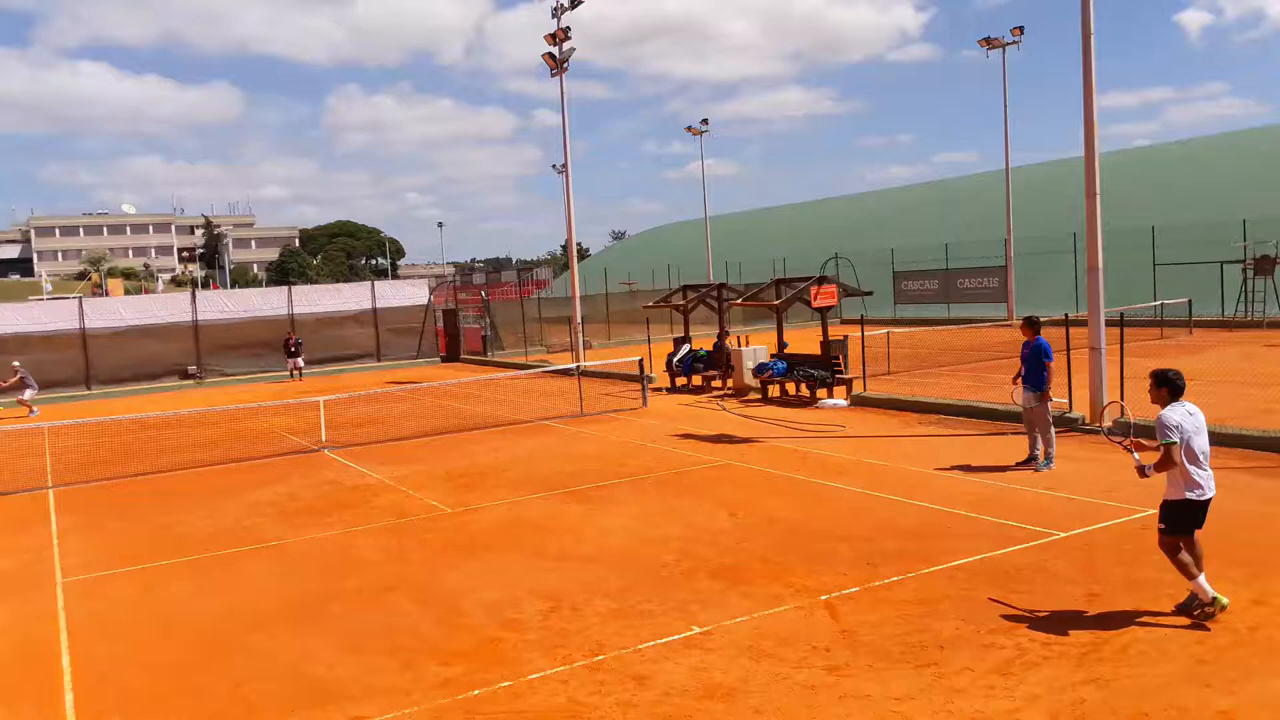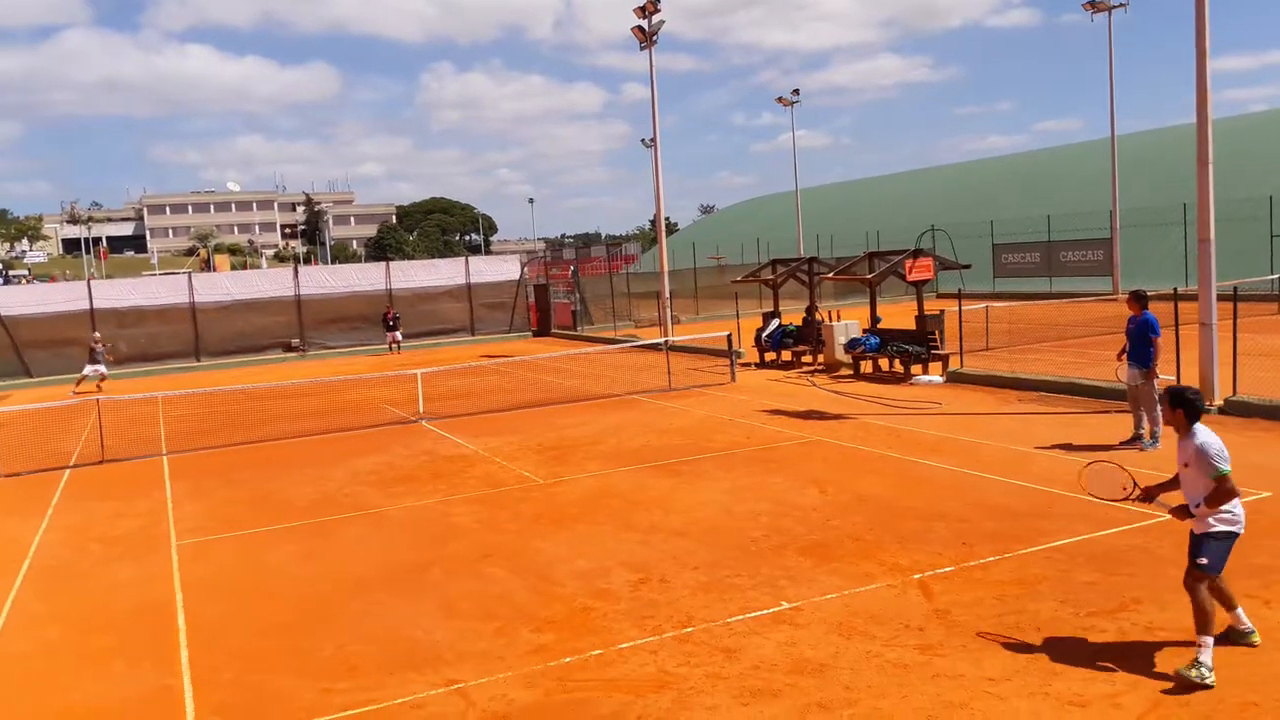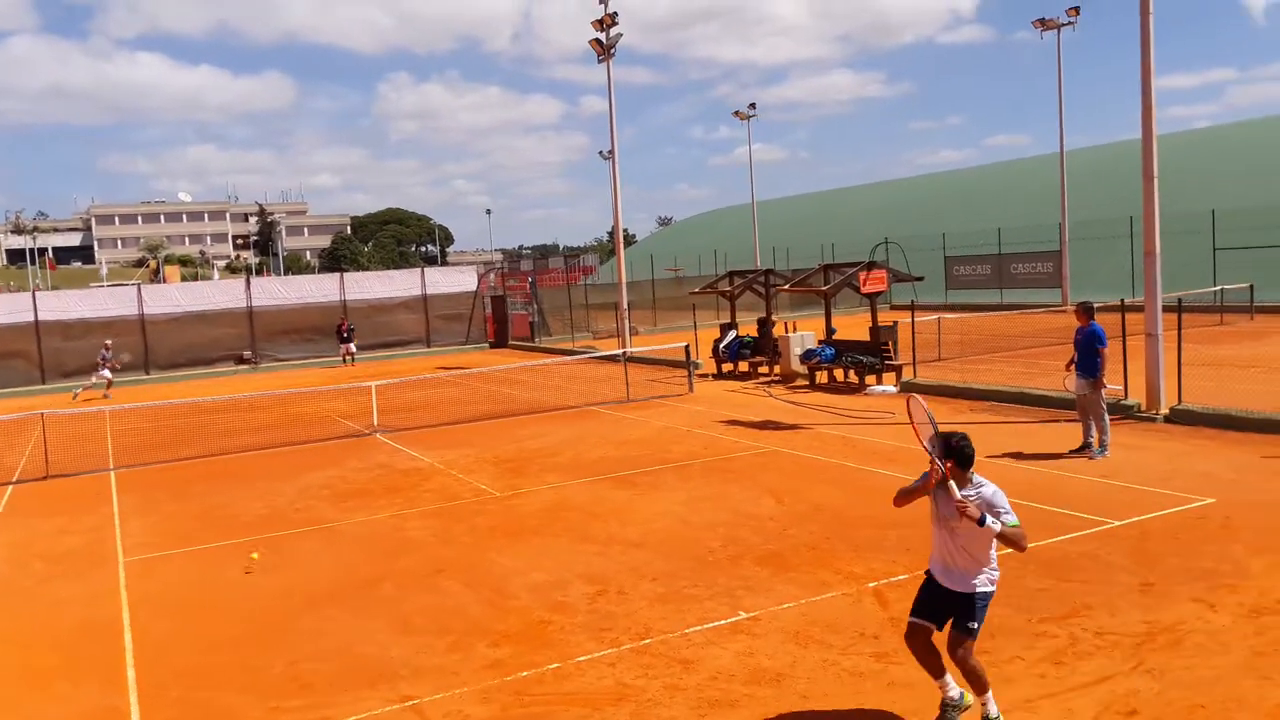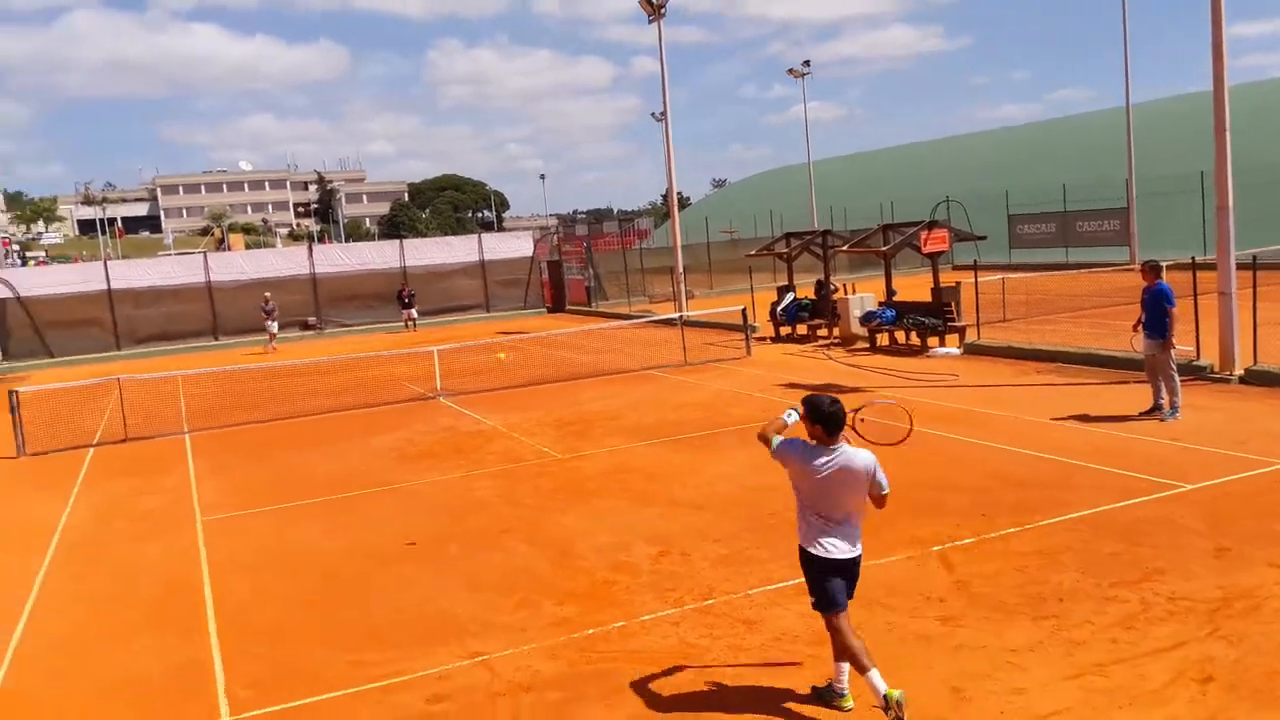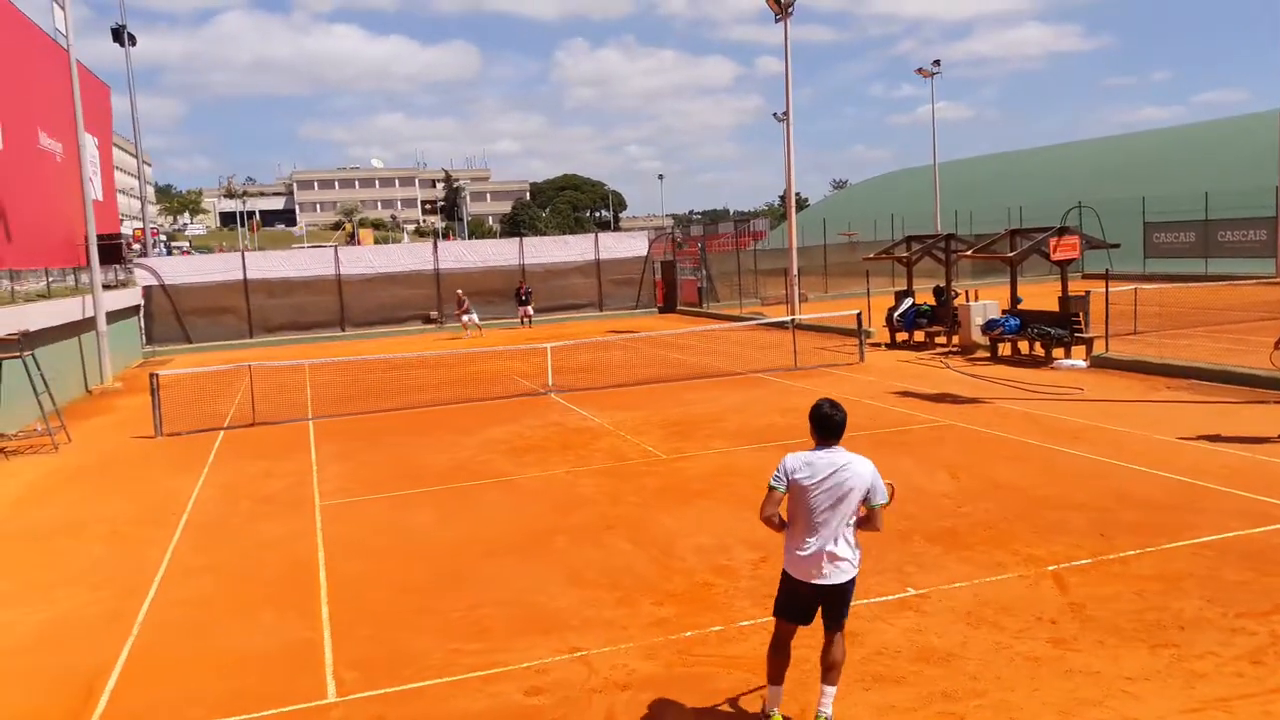
dt=0.7s
person 1, frame 1
left shoulder: (1167, 418)
right shoulder: (1194, 411)
left elbow: (1172, 461)
left wrist: (1148, 470)
right wrist: (1152, 446)
left hip: (1184, 492)
right hip: (1205, 487)
left knee: (1169, 544)
right knee: (1188, 537)
left ankle: (1210, 597)
right ankle: (1200, 596)
person 1, frame 2
left shoulder: (1203, 444)
right shoulder: (1186, 437)
left elbow: (1229, 489)
left wrist: (1193, 509)
right wrist: (1159, 489)
left hip: (1219, 523)
right hip: (1207, 521)
left knee: (1195, 582)
right knee: (1206, 580)
left ankle: (1204, 664)
right ankle: (1243, 628)
person 1, frame 3
left shoulder: (989, 496)
right shoulder: (935, 481)
left elbow: (1019, 543)
right elbow: (898, 501)
left wrist: (982, 520)
right wrist: (925, 485)
left hip: (976, 583)
right hip: (940, 575)
left knee: (959, 651)
right knee: (915, 638)
right ankle: (953, 697)
person 1, frame 4
left shoulder: (798, 453)
right shoulder: (865, 460)
left elbow: (765, 433)
right elbow: (881, 502)
left wrist: (791, 414)
left hip: (817, 551)
right hip: (850, 549)
left knee: (838, 624)
right knee: (834, 614)
left ankle: (885, 694)
right ankle: (840, 688)
person 1, frame 5
left shoulder: (793, 463)
right shoulder: (864, 468)
left elbow: (766, 513)
right elbow: (876, 523)
left wrist: (787, 527)
left hip: (800, 567)
right hip: (841, 569)
left knee: (783, 633)
right knee: (834, 636)
